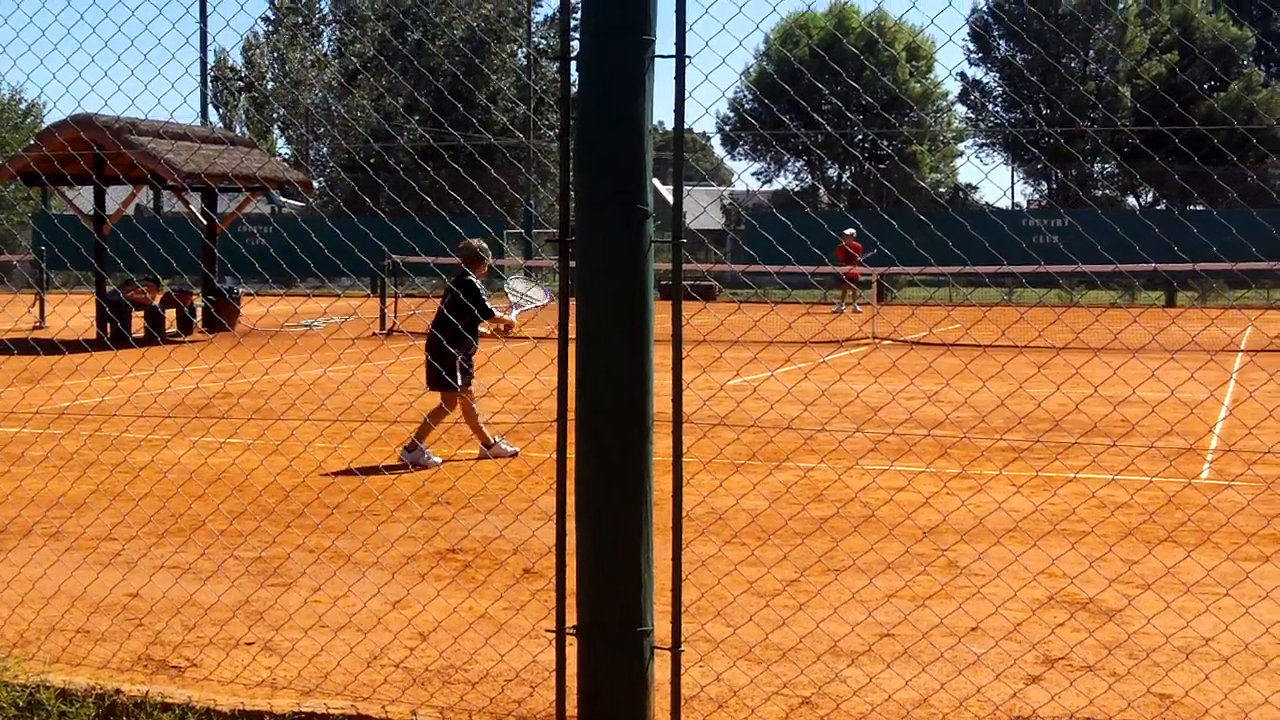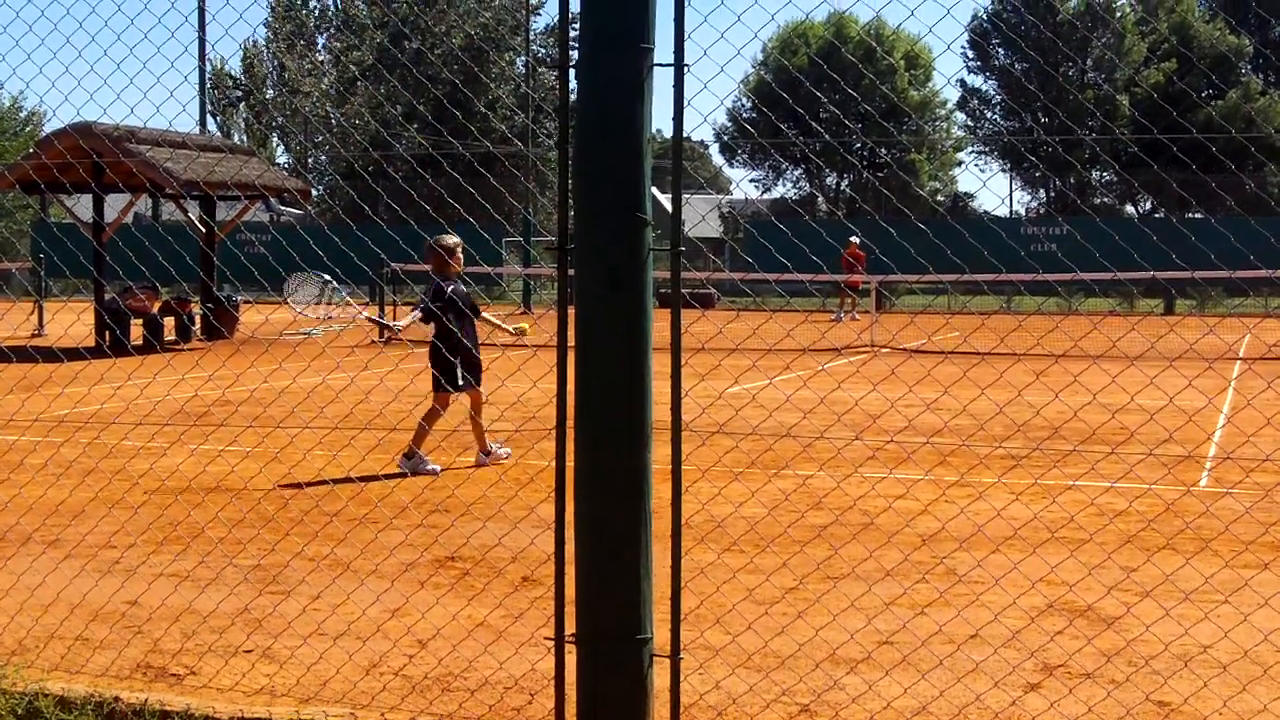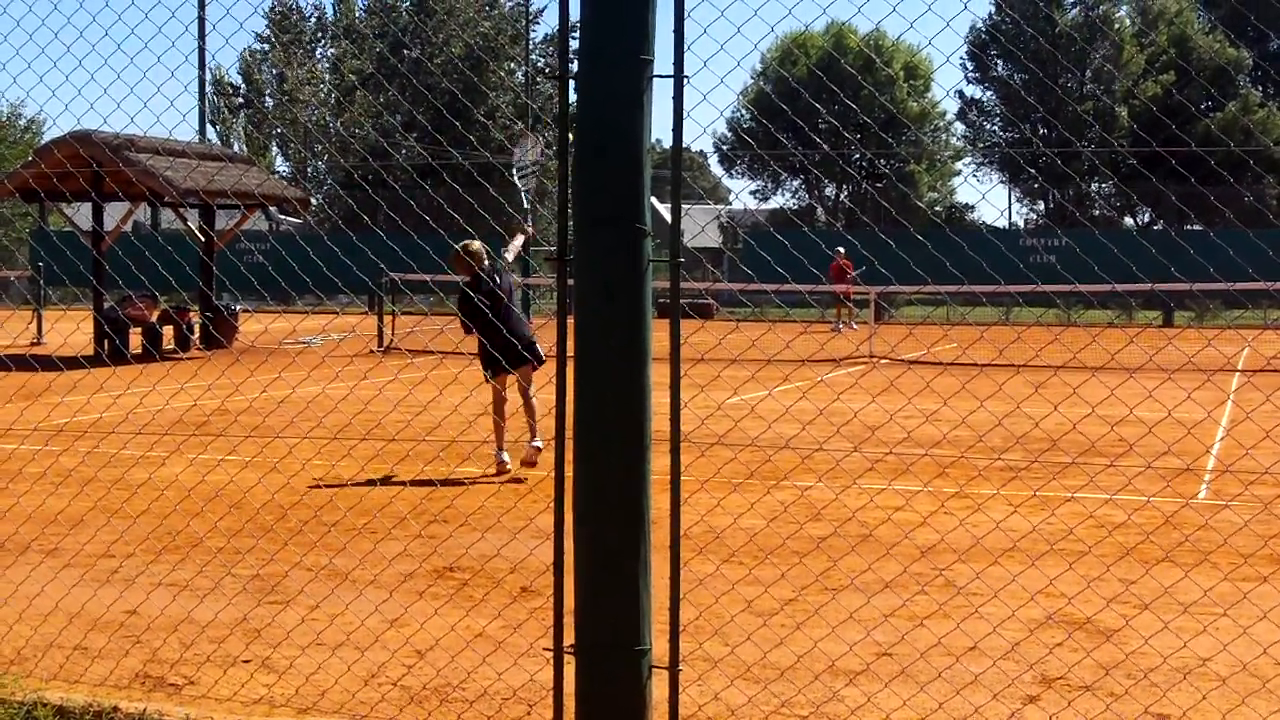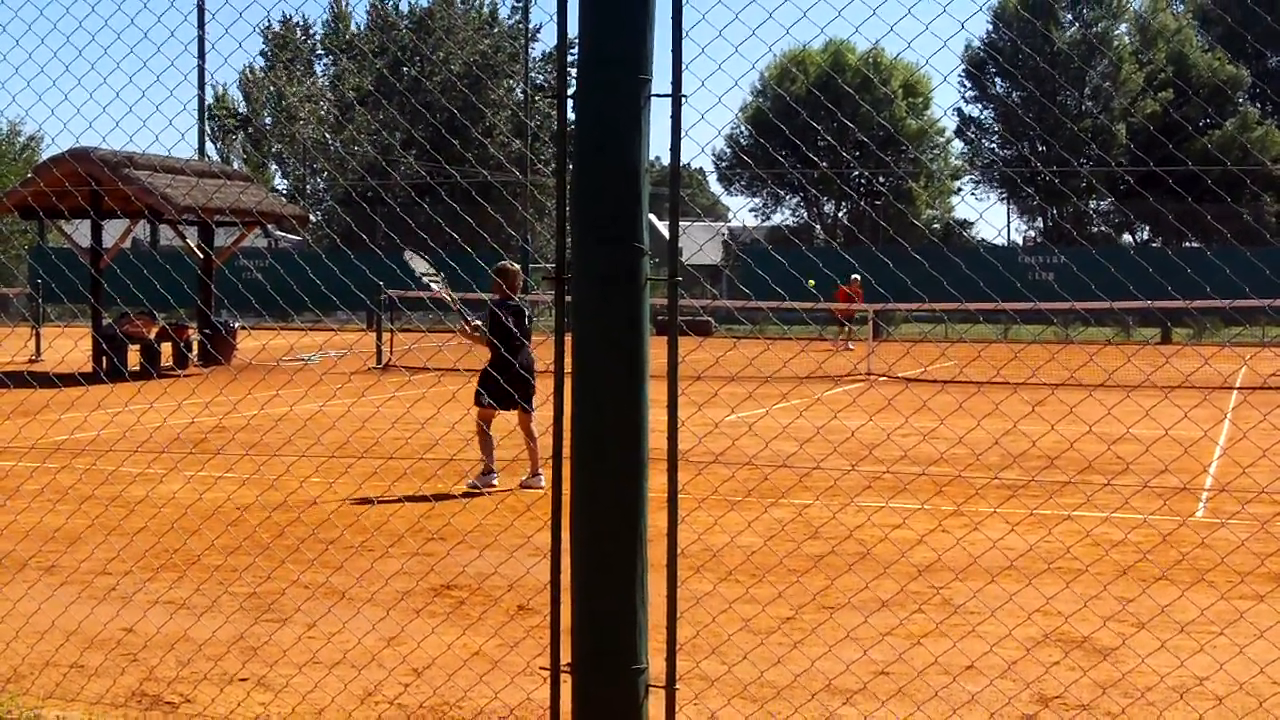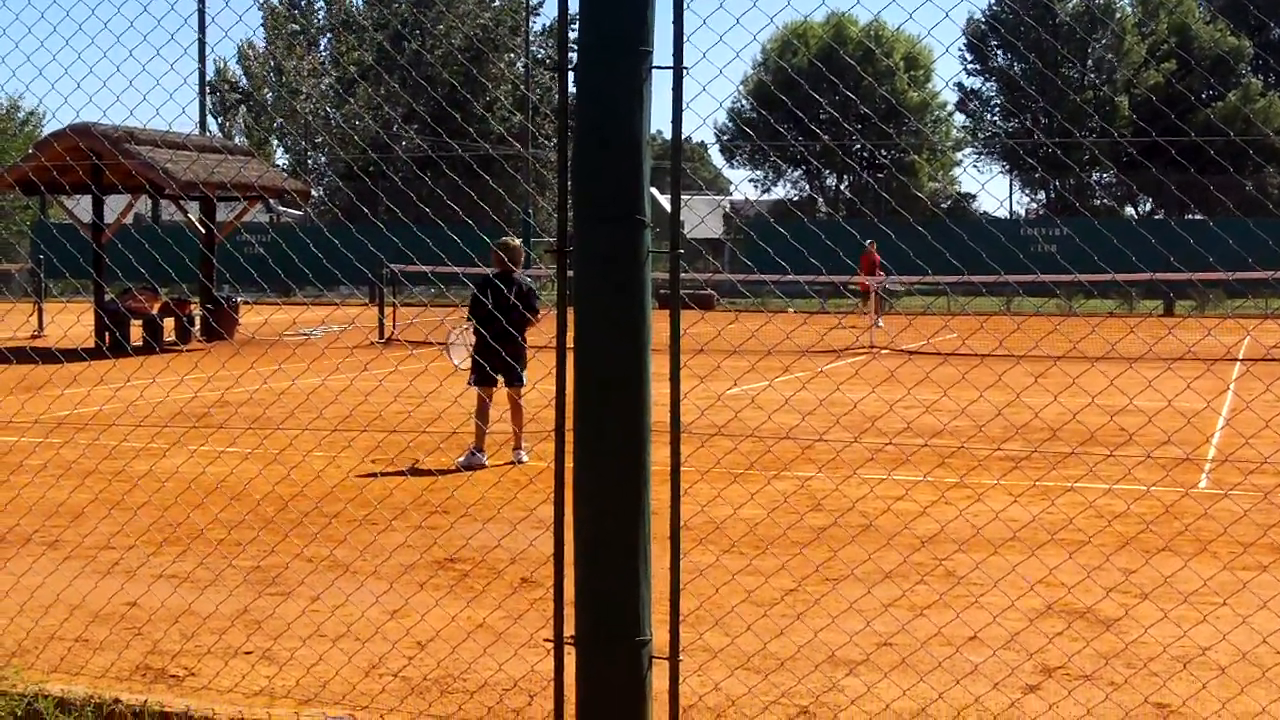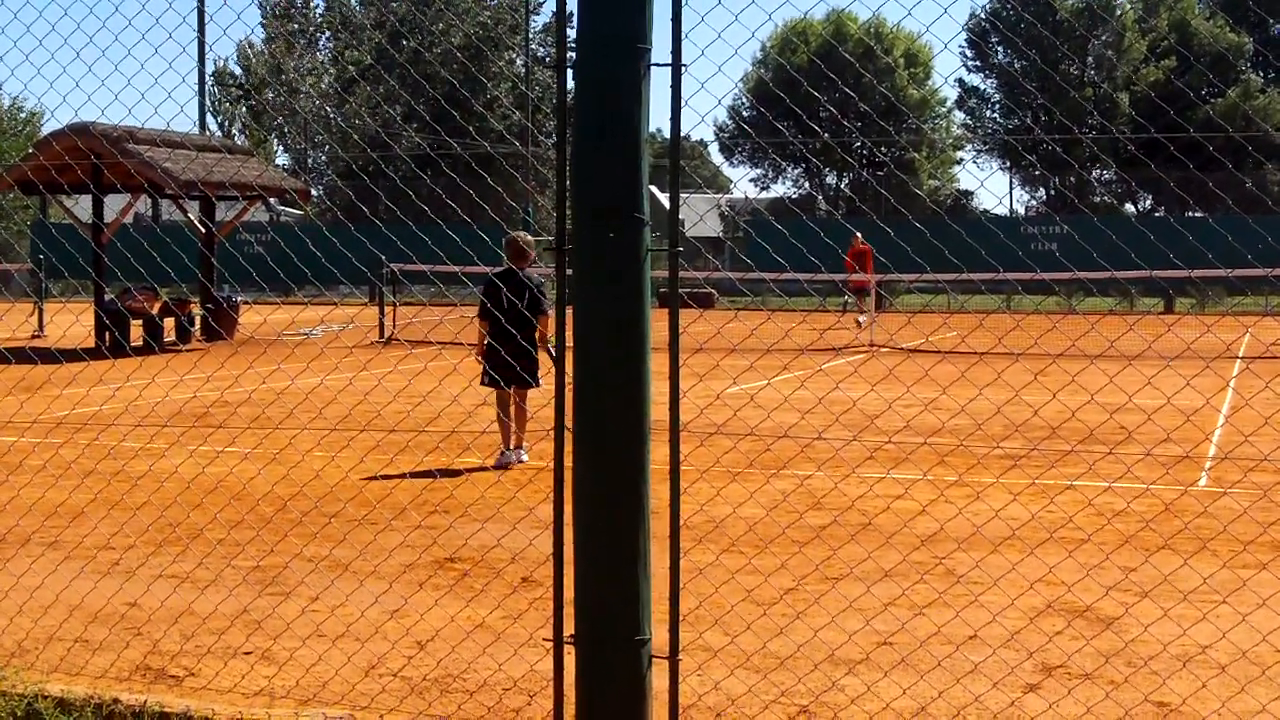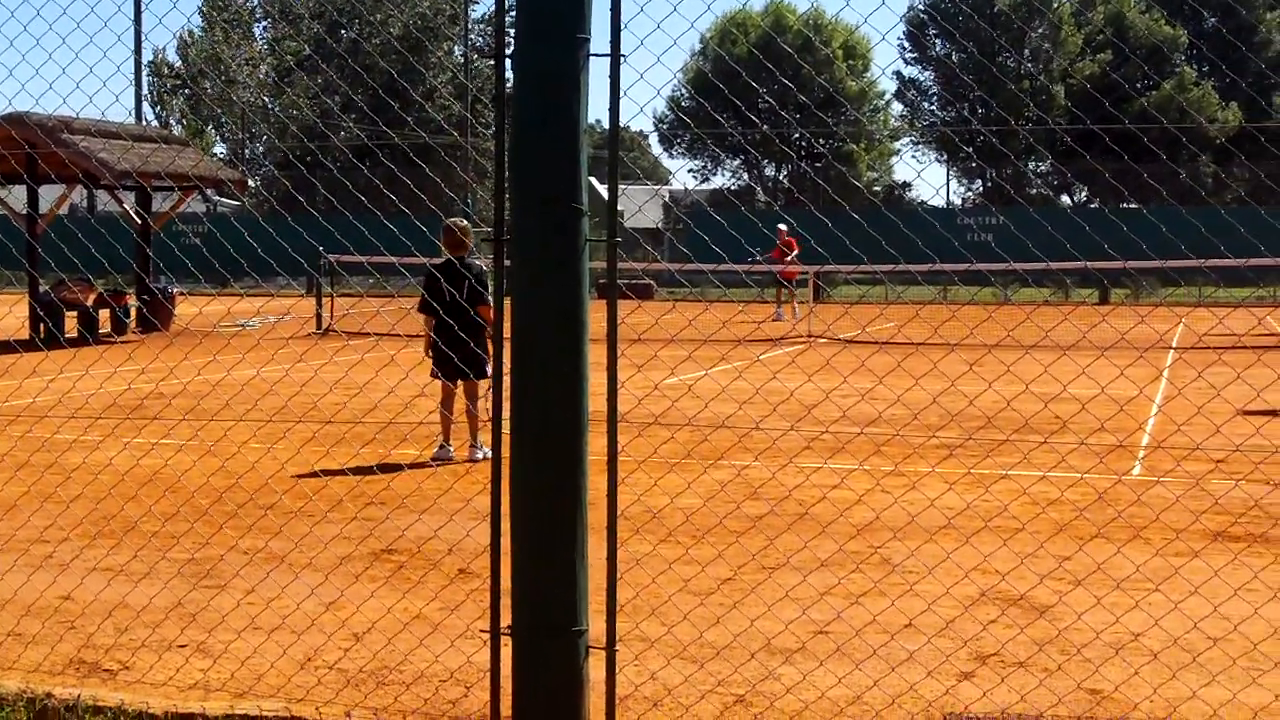
dt=0.7s
person 1, frame 1
left shoulder: (459, 282)
right shoulder: (471, 284)
right elbow: (490, 316)
left wrist: (483, 331)
right wrist: (509, 321)
left hip: (446, 348)
right hip: (450, 350)
left knee: (466, 398)
right knee: (449, 402)
left ankle: (489, 444)
right ankle: (413, 448)
person 1, frame 2
left shoulder: (458, 286)
right shoulder: (442, 286)
left elbow: (478, 314)
right elbow: (424, 310)
left wrist: (506, 328)
right wrist: (402, 323)
left hip: (467, 352)
right hip: (449, 353)
left knee: (477, 399)
right knee: (441, 403)
left ankle: (486, 451)
right ankle: (411, 456)
person 1, frame 3
left shoulder: (465, 294)
right shoulder: (497, 270)
left elbow: (470, 330)
right elbow: (512, 250)
right wrist: (521, 234)
left hip: (491, 346)
right hip: (519, 338)
left knee: (499, 399)
right knee: (526, 390)
left ankle: (501, 454)
right ankle: (534, 440)
person 1, frame 4
left shoulder: (497, 307)
right shoulder: (524, 308)
left elbow: (488, 340)
left wrist: (469, 332)
right wrist: (481, 326)
left hip: (500, 371)
right hip: (524, 368)
left knee: (484, 420)
right knee: (526, 422)
left ankle: (489, 472)
right ankle: (535, 474)
person 1, frame 5
left shoulder: (484, 283)
right shoulder: (525, 285)
left elbow: (473, 318)
right elbow: (533, 318)
left hip: (486, 347)
right hip: (514, 348)
left knee: (484, 399)
right knee: (515, 398)
left ankle: (478, 451)
right ankle: (519, 449)
person 1, frame 6
left shoulder: (494, 280)
right shoulder: (534, 281)
left elbow: (484, 318)
right elbow: (542, 315)
left wrist: (480, 344)
right wrist: (543, 335)
left hip: (497, 347)
right hip: (525, 346)
left knee: (503, 399)
right knee: (520, 400)
left ankle: (507, 450)
right ankle: (519, 448)
person 1, frame 7
left shoulder: (435, 271)
right shoulder: (477, 269)
left elbow: (428, 312)
right elbow: (483, 306)
left wrist: (428, 338)
right wrist: (491, 327)
left hip: (444, 339)
right hip: (472, 338)
left knee: (447, 393)
right knee: (471, 393)
left ankle: (446, 445)
right ankle: (475, 445)
